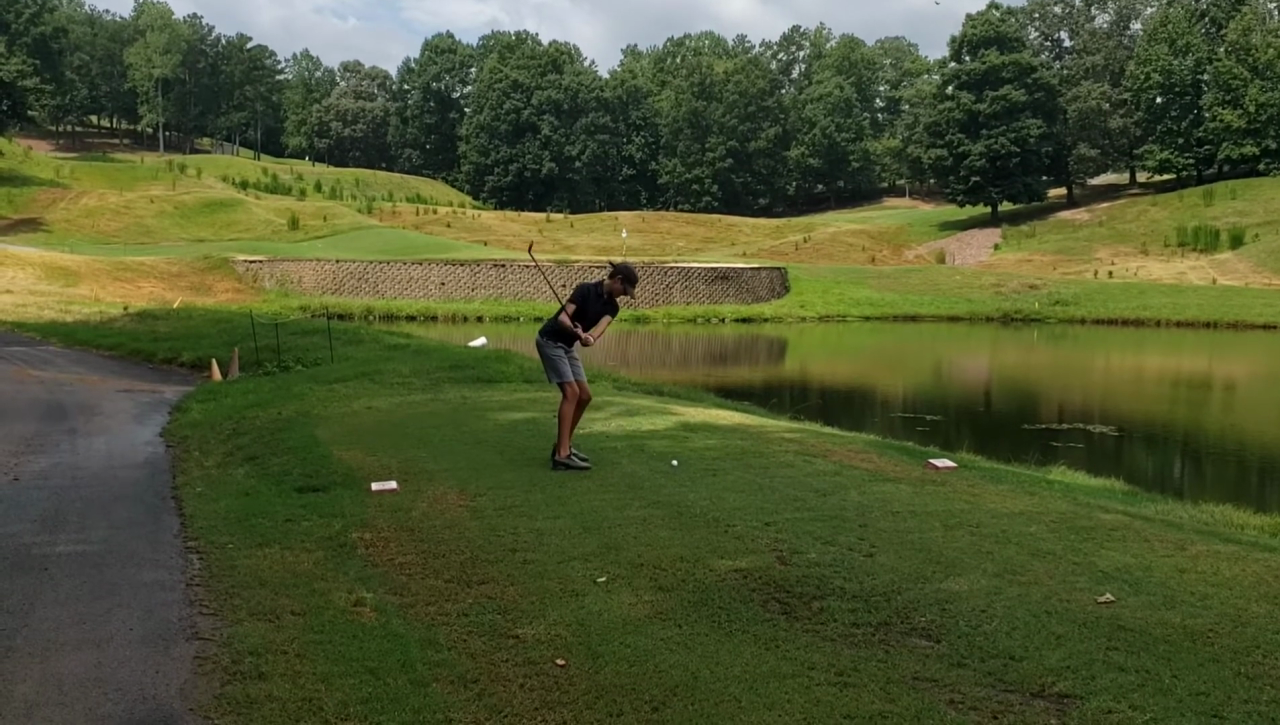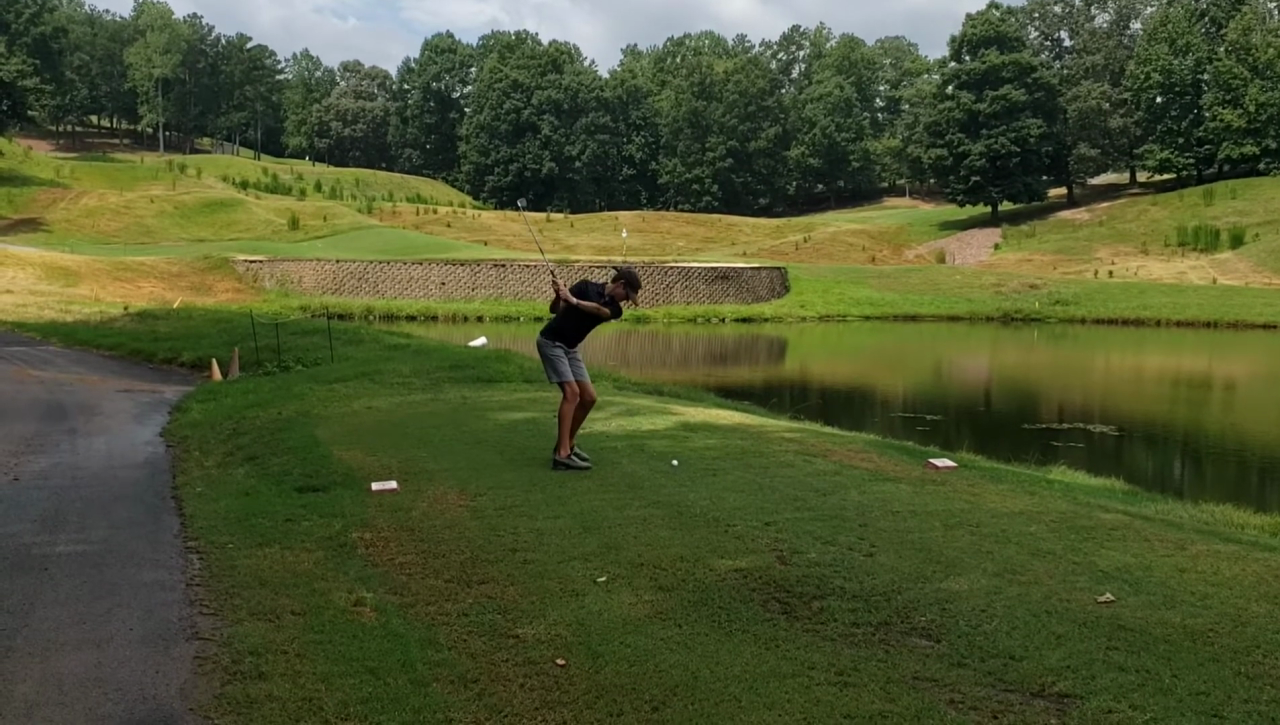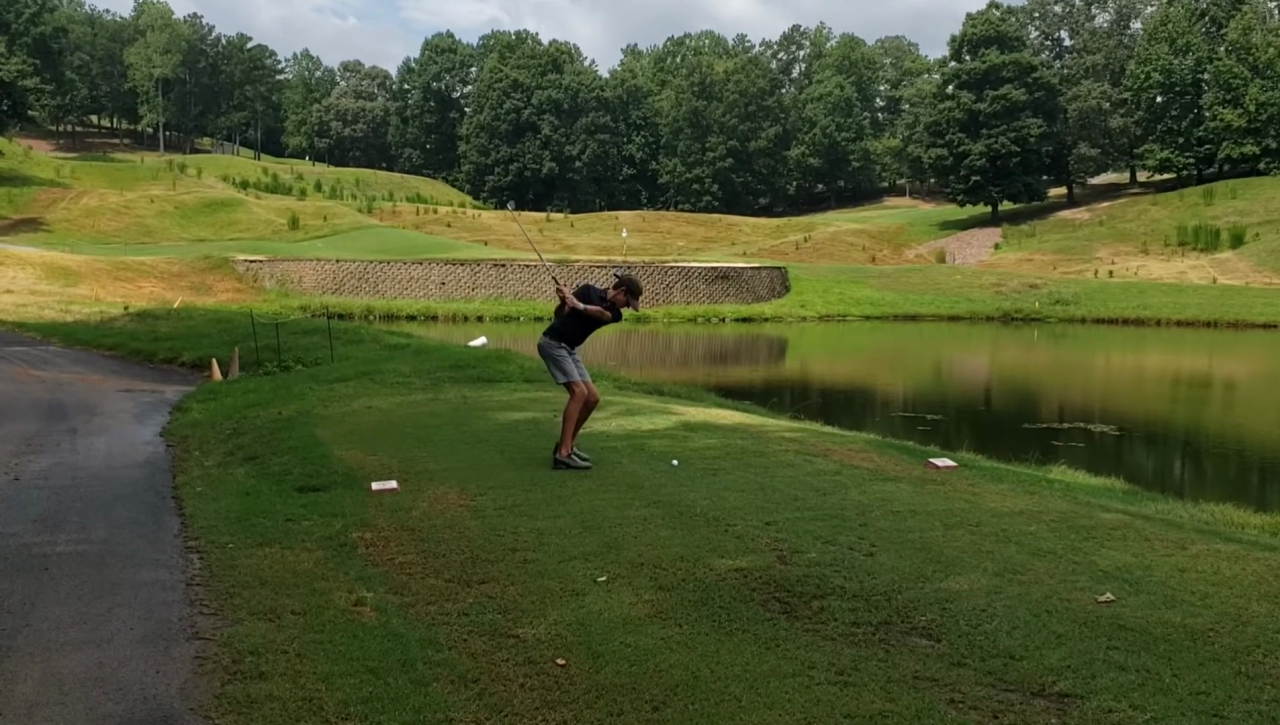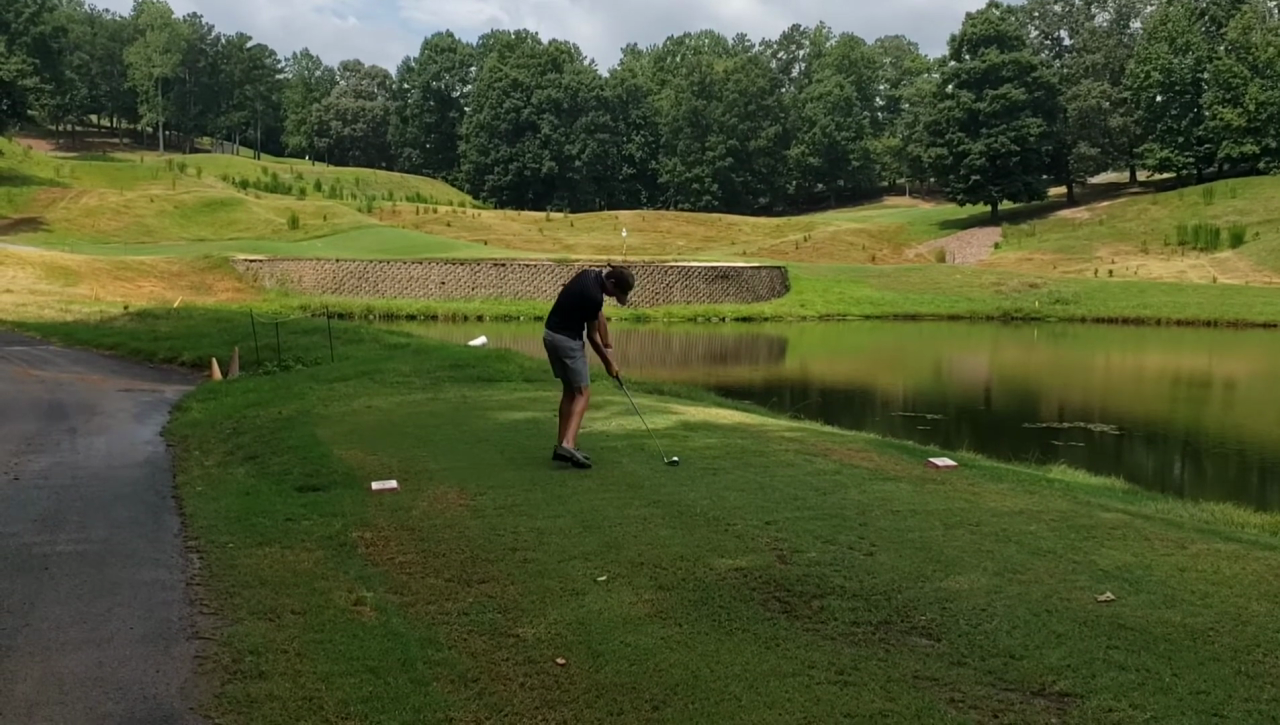
dt=0.2s
person 1, frame 1
left shoulder: (612, 306)
right shoulder: (586, 290)
left elbow: (601, 326)
right elbow: (562, 318)
left wrist: (590, 337)
right wrist: (577, 332)
left hip: (567, 346)
right hip: (550, 341)
left knee: (585, 396)
right knee: (571, 392)
left ankle: (564, 445)
right ankle: (562, 455)
person 1, frame 2
left shoulder: (614, 309)
right shoulder: (586, 287)
left elbow: (596, 308)
right elbow: (555, 309)
left wrist: (573, 300)
right wrist: (560, 296)
left hip: (570, 347)
right hip: (551, 341)
left knee: (589, 397)
right knee: (572, 392)
left ankle: (568, 444)
right ankle: (562, 454)
person 1, frame 3
left shoulder: (614, 313)
right shoulder: (588, 291)
left elbow: (599, 312)
right elbow: (559, 314)
left wrist: (579, 306)
right wrist: (564, 301)
left hip: (566, 347)
right hip: (553, 344)
left knee: (593, 397)
right knee: (579, 393)
left ankle: (567, 445)
right ankle: (562, 453)
person 1, frame 4
left shoulder: (589, 274)
right shoulder: (593, 296)
left elbow: (600, 320)
right elbow: (592, 336)
left wrist: (607, 347)
right wrist: (608, 362)
left hip: (551, 335)
right hip: (570, 341)
left knee: (570, 391)
right knee: (582, 394)
left ankle: (565, 442)
right ankle: (567, 444)
